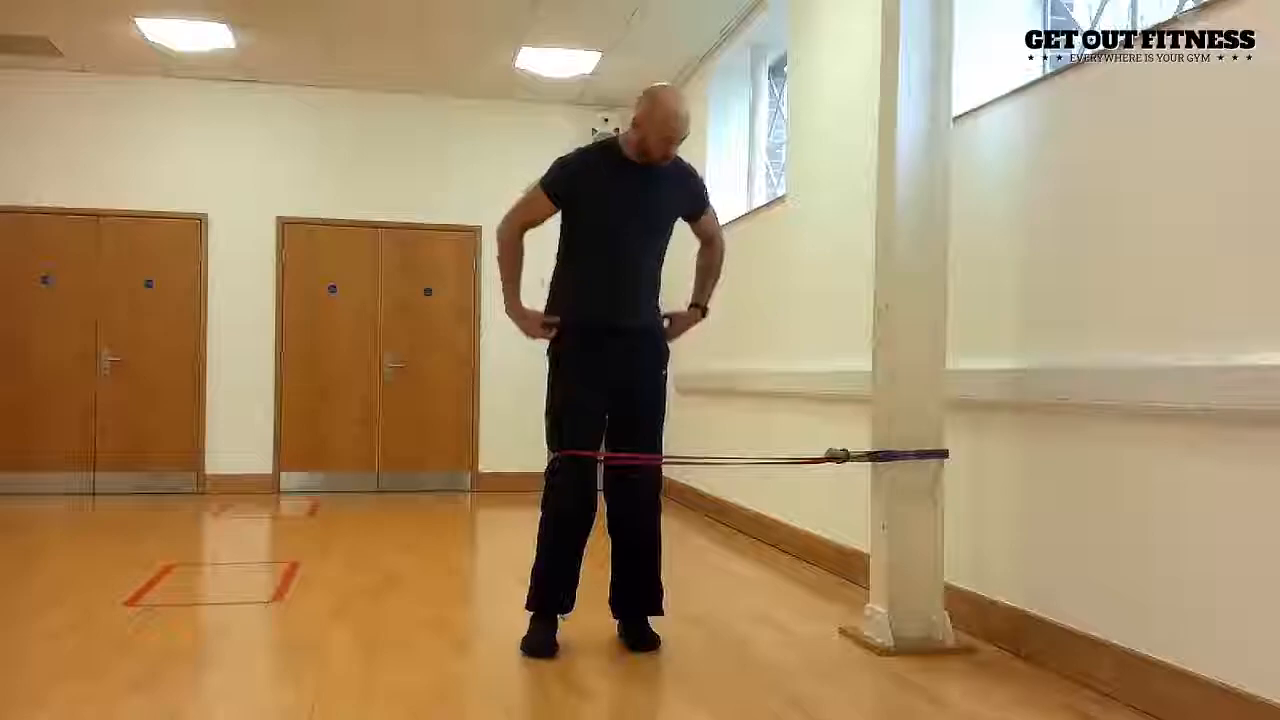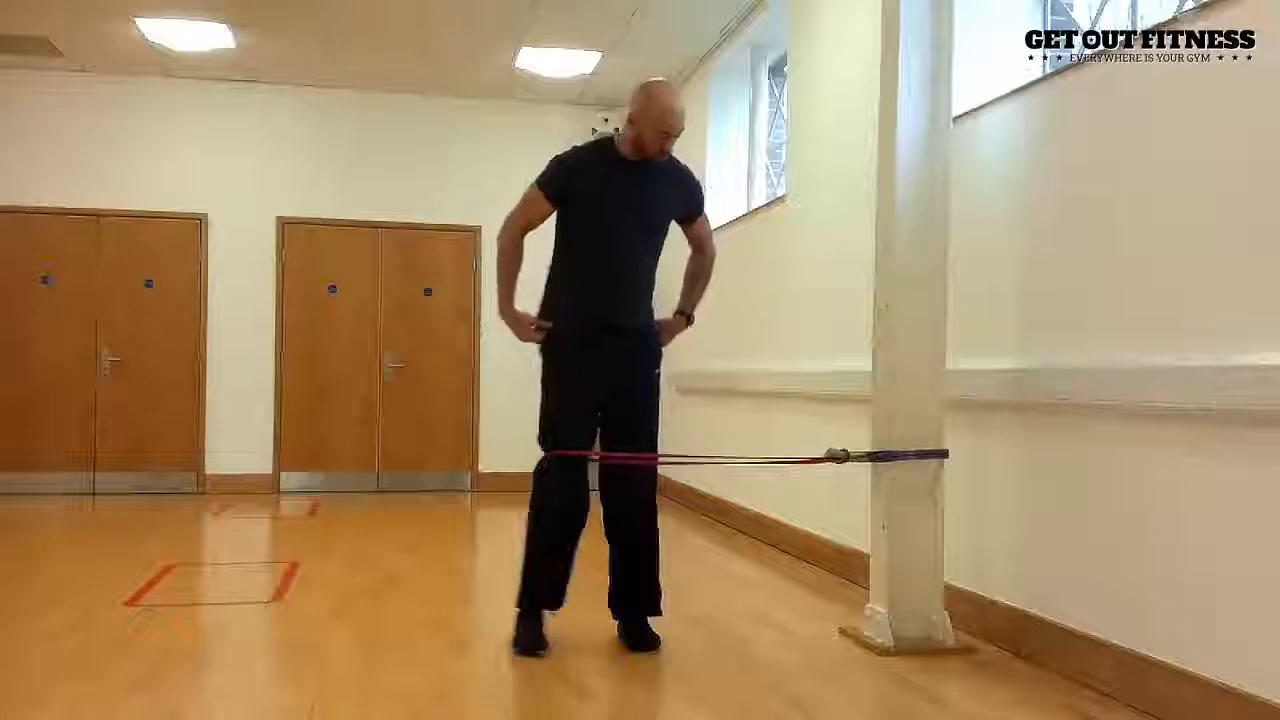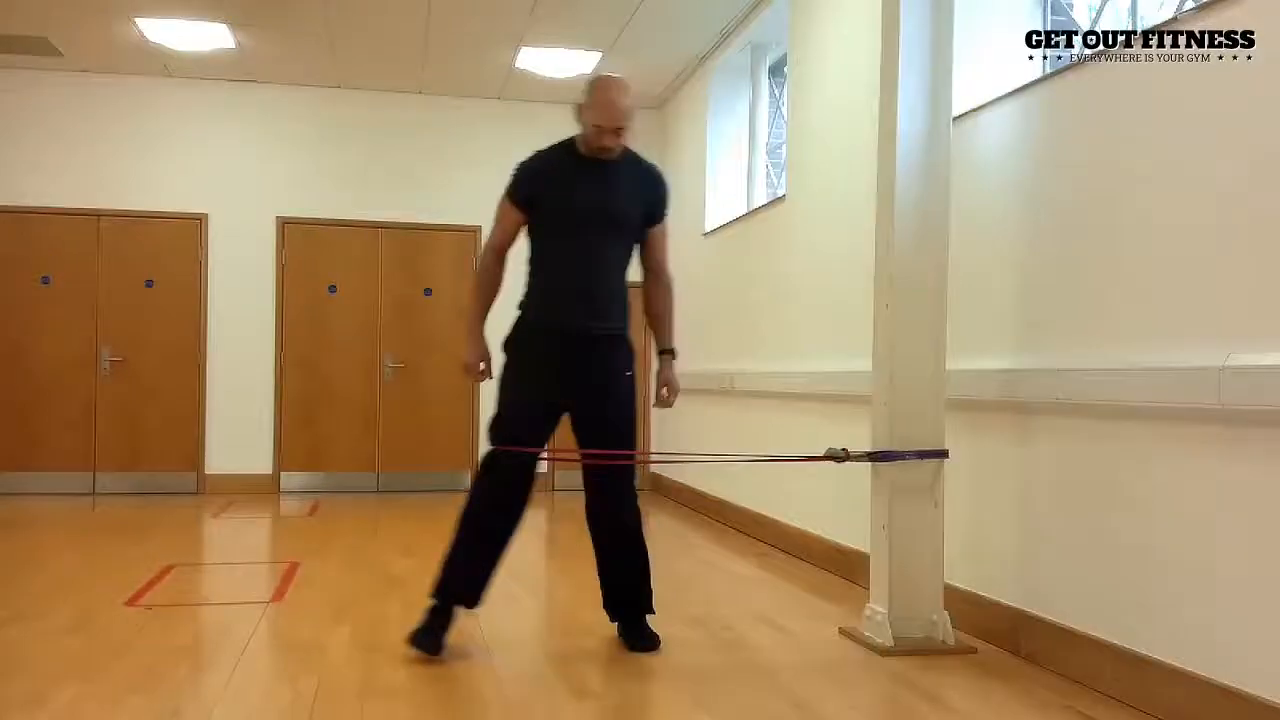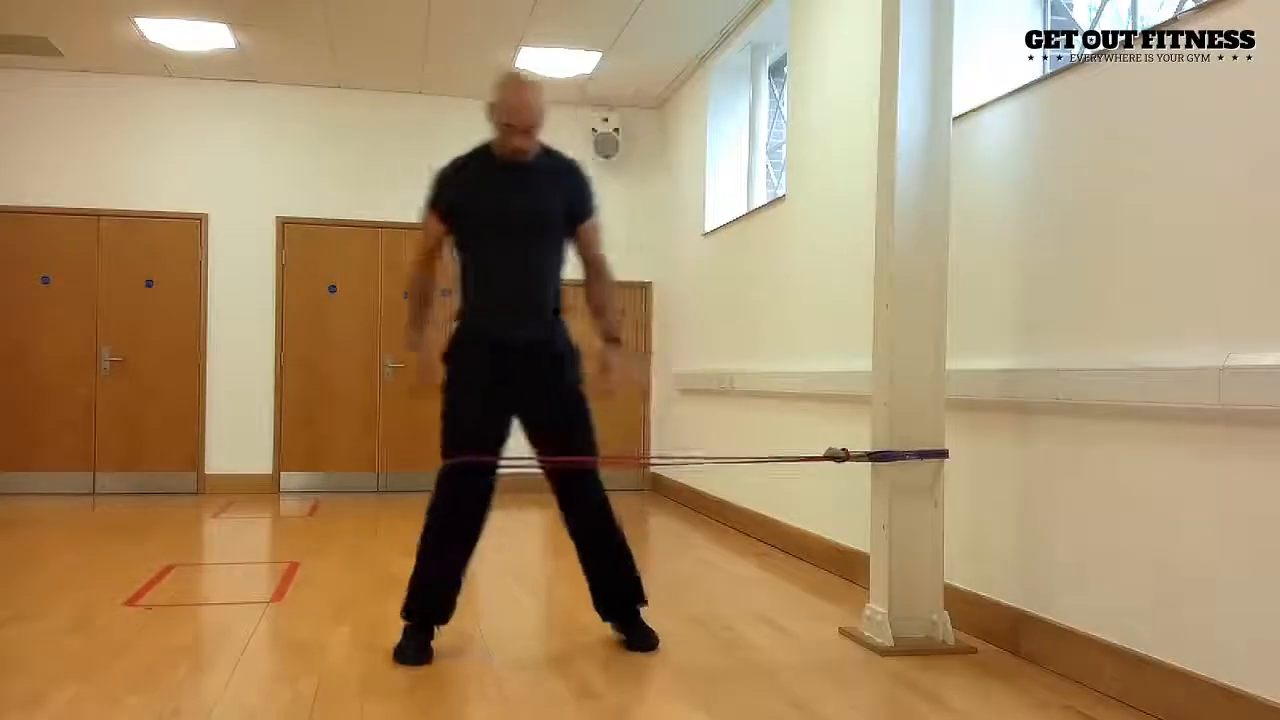
dt=0.3s
person 1, frame 1
left shoulder: (683, 181)
right shoulder: (579, 169)
left elbow: (714, 241)
right elbow: (511, 227)
left wrist: (698, 308)
right wrist: (515, 307)
left hip: (644, 346)
right hip: (579, 343)
left knee: (639, 481)
right knee: (571, 476)
left ankle: (634, 610)
right ankle: (545, 613)
person 1, frame 2
left shoulder: (680, 183)
right shoulder: (575, 168)
left elbow: (703, 252)
right elbow: (512, 230)
left wrist: (682, 316)
right wrist: (509, 307)
left hip: (636, 346)
right hip: (571, 341)
left knee: (633, 481)
right knee: (561, 473)
left ankle: (634, 611)
right ankle: (533, 609)
person 1, frame 3
left shoulder: (647, 182)
right shoulder: (540, 172)
left elbow: (657, 275)
right elbow: (495, 251)
left wrist: (665, 354)
right wrist: (473, 334)
left hip: (608, 349)
right hip: (538, 343)
left knee: (614, 483)
right knee: (506, 470)
left ankle: (630, 612)
right ankle: (447, 605)
person 1, frame 4
left shoulder: (568, 179)
right shoulder: (458, 179)
left elbow: (594, 266)
right elbow: (425, 263)
left wrist: (612, 339)
right wrist: (417, 341)
left hip: (548, 350)
right hip: (477, 353)
left knee: (579, 483)
right knee: (463, 484)
left ankle: (623, 610)
right ankle: (421, 620)
